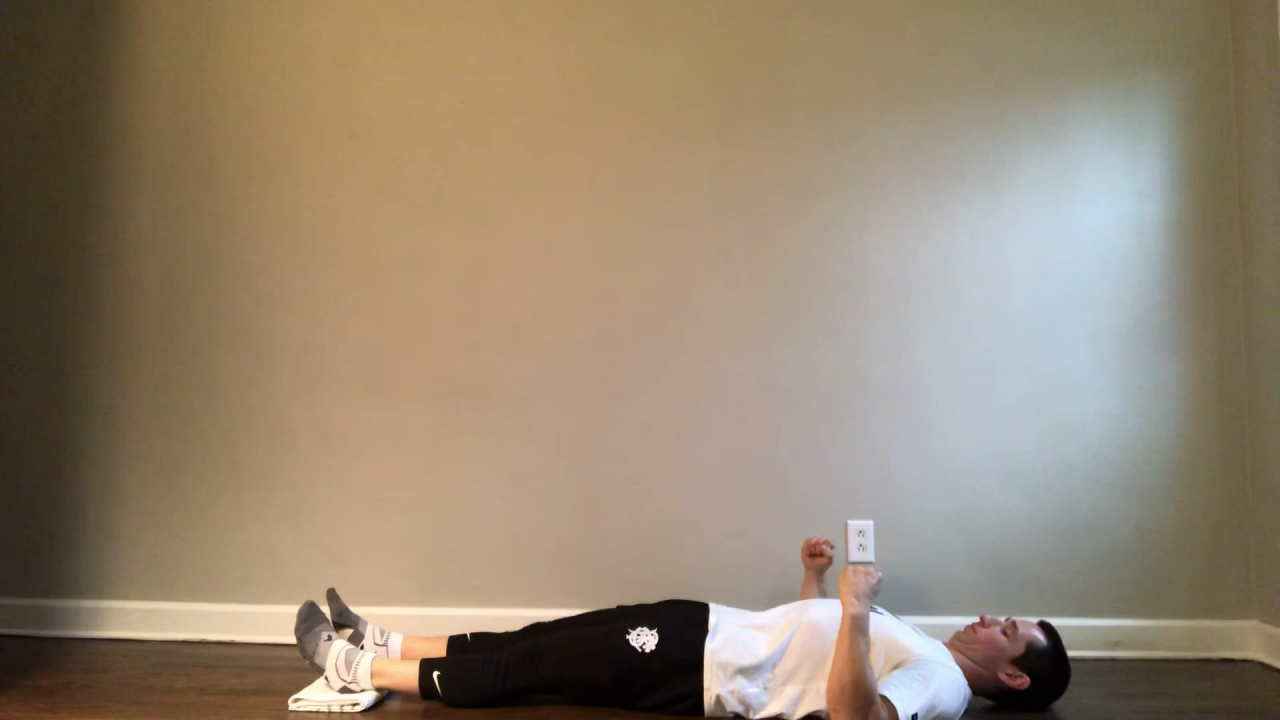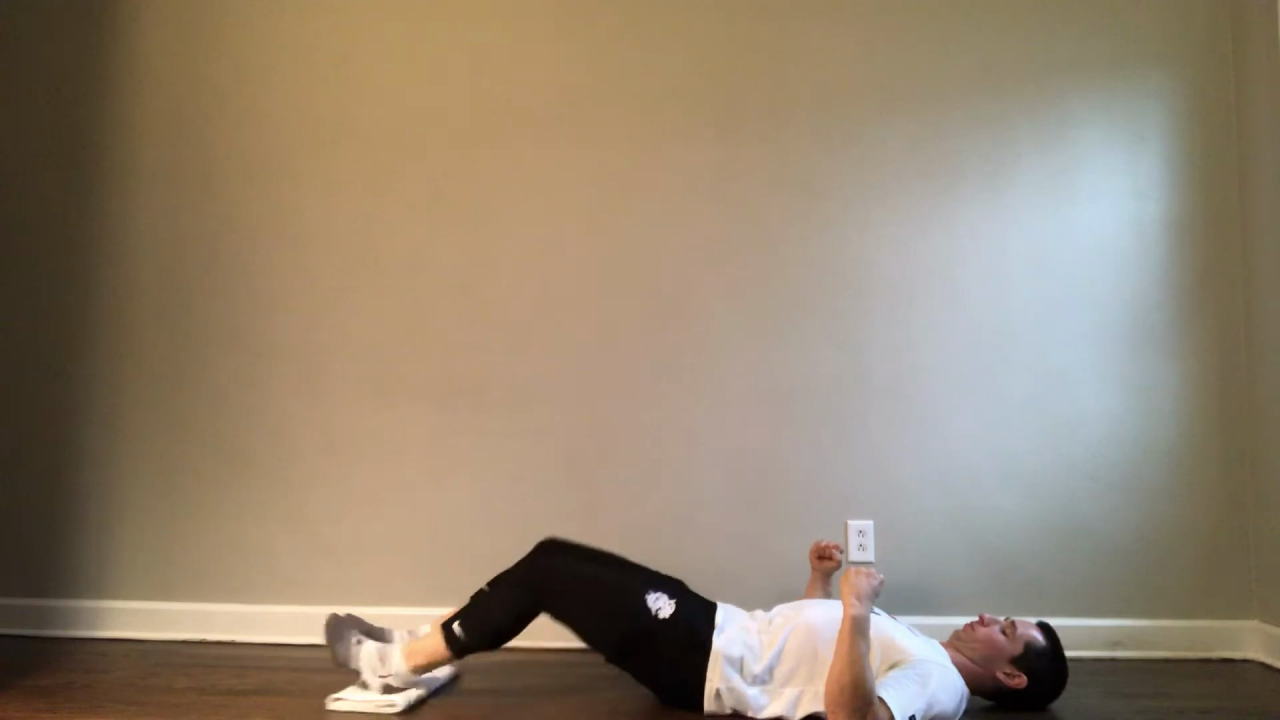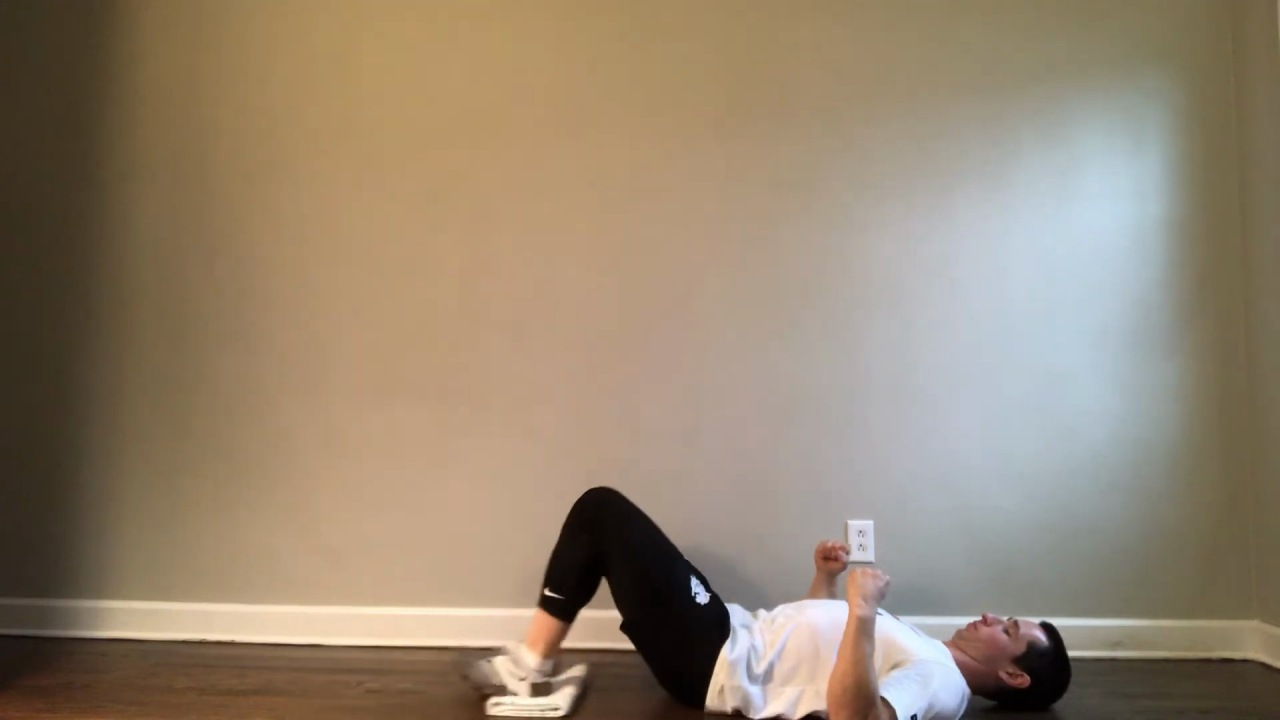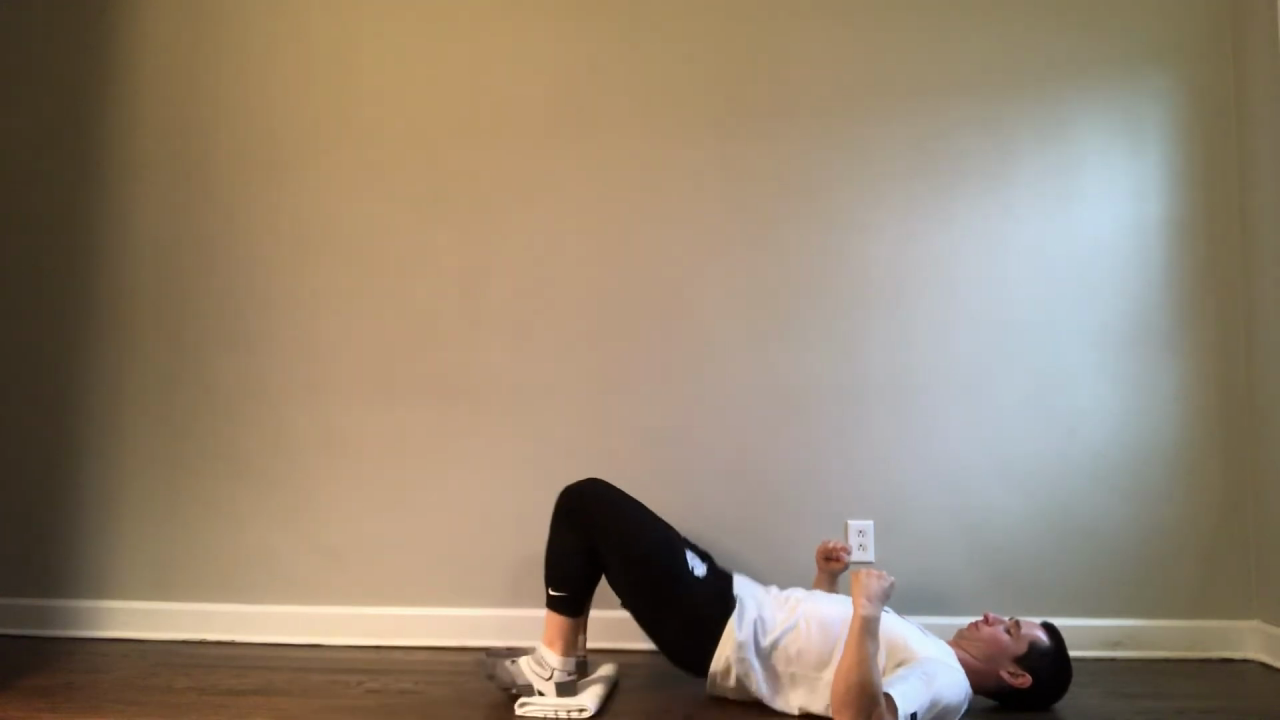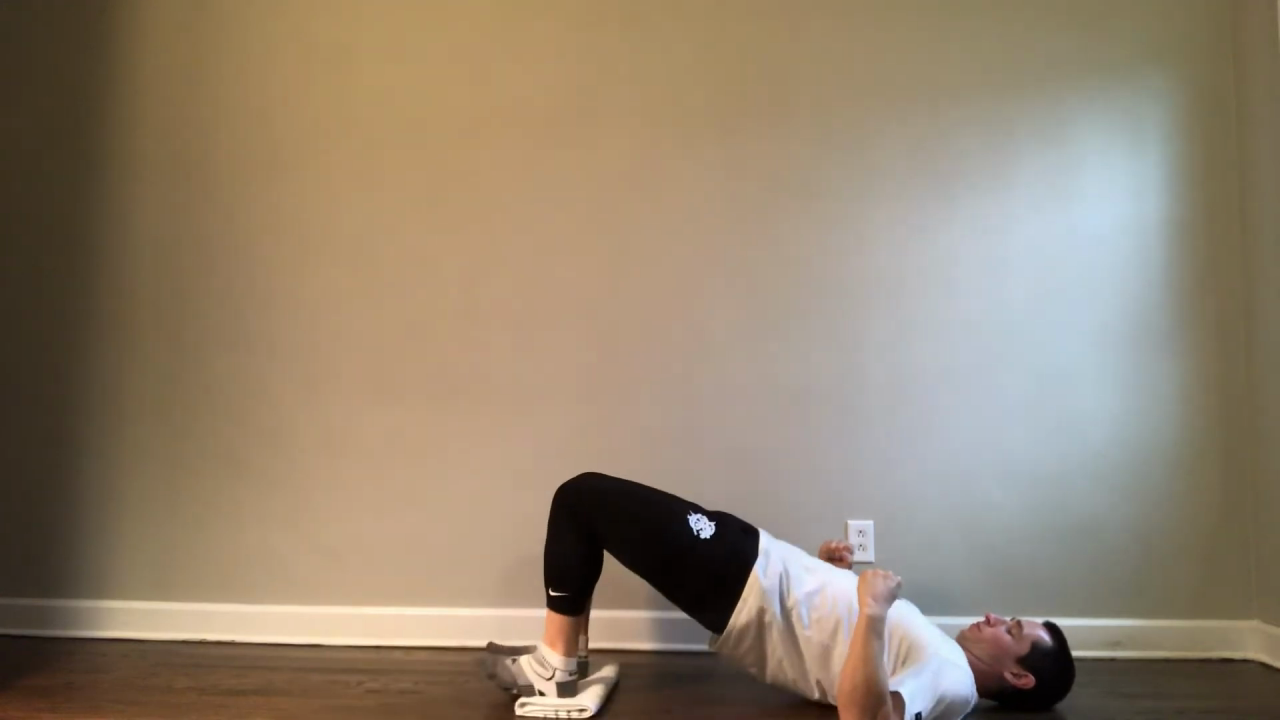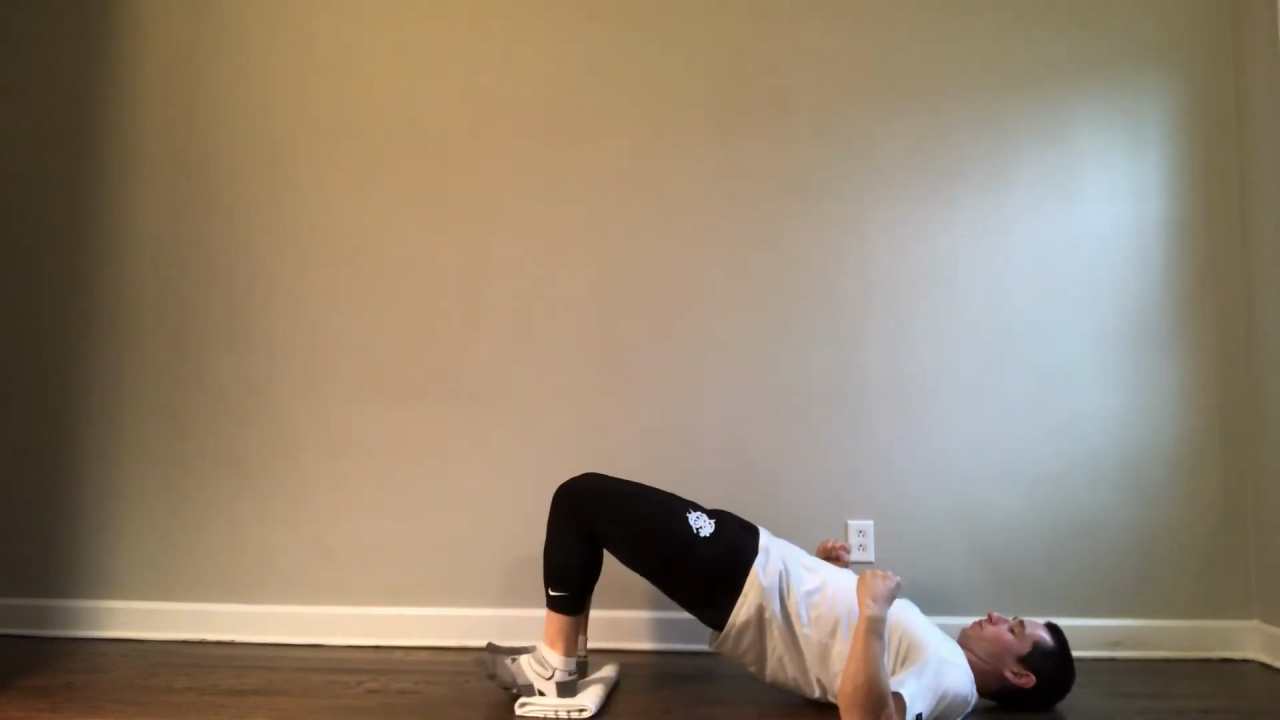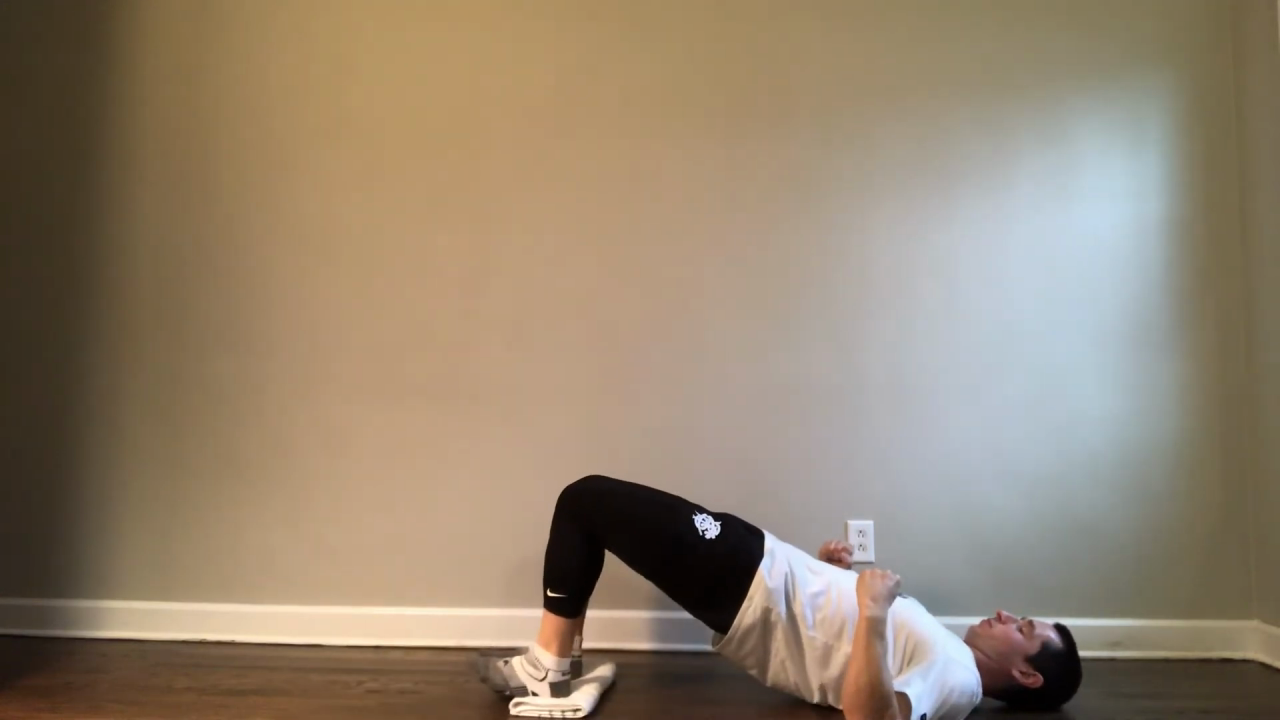
dt=0.5s
person 1, frame 1
right shoulder: (922, 651)
left wrist: (854, 609)
right wrist: (816, 578)
right hip: (714, 630)
right knee: (539, 640)
right ankle: (382, 645)
person 1, frame 2
right shoulder: (924, 655)
left wrist: (854, 610)
right wrist: (821, 580)
right hip: (720, 626)
left knee: (547, 573)
right knee: (556, 561)
right ankle: (411, 647)
person 1, frame 3
right shoulder: (927, 655)
left wrist: (862, 612)
right wrist: (827, 580)
left hip: (715, 665)
right hip: (731, 636)
left knee: (601, 509)
right knee: (603, 513)
left ankle: (533, 664)
right ankle: (534, 662)
person 1, frame 4
right shoulder: (930, 656)
left wrist: (866, 611)
right wrist: (827, 580)
left hip: (724, 635)
right hip: (737, 608)
left knee: (585, 502)
right knee: (591, 502)
left ankle: (553, 668)
right ankle: (555, 664)
person 1, frame 5
right shoulder: (939, 658)
left wrist: (873, 611)
right wrist: (836, 577)
left hip: (745, 580)
right hip: (753, 572)
left knee: (581, 498)
right knee: (588, 498)
left ankle: (553, 668)
right ankle: (556, 663)
person 1, frame 6
right shoulder: (939, 656)
left wrist: (873, 612)
right wrist: (833, 575)
left hip: (745, 579)
right hip: (750, 564)
left knee: (580, 498)
right knee: (586, 498)
left ankle: (555, 667)
right ankle: (560, 661)
person 1, frame 7
right shoulder: (944, 655)
left wrist: (872, 611)
right wrist: (837, 576)
left hip: (752, 586)
right hip: (762, 573)
left knee: (585, 501)
right knee: (591, 499)
left ankle: (548, 667)
right ankle: (550, 665)
